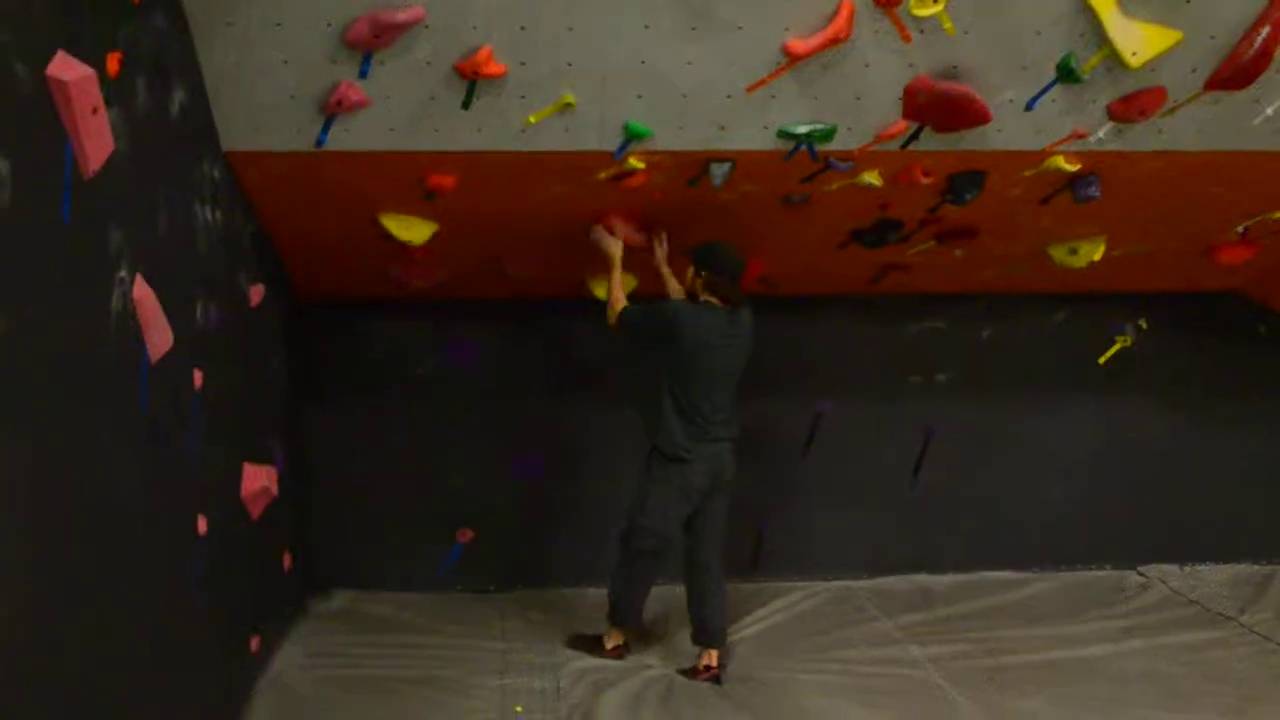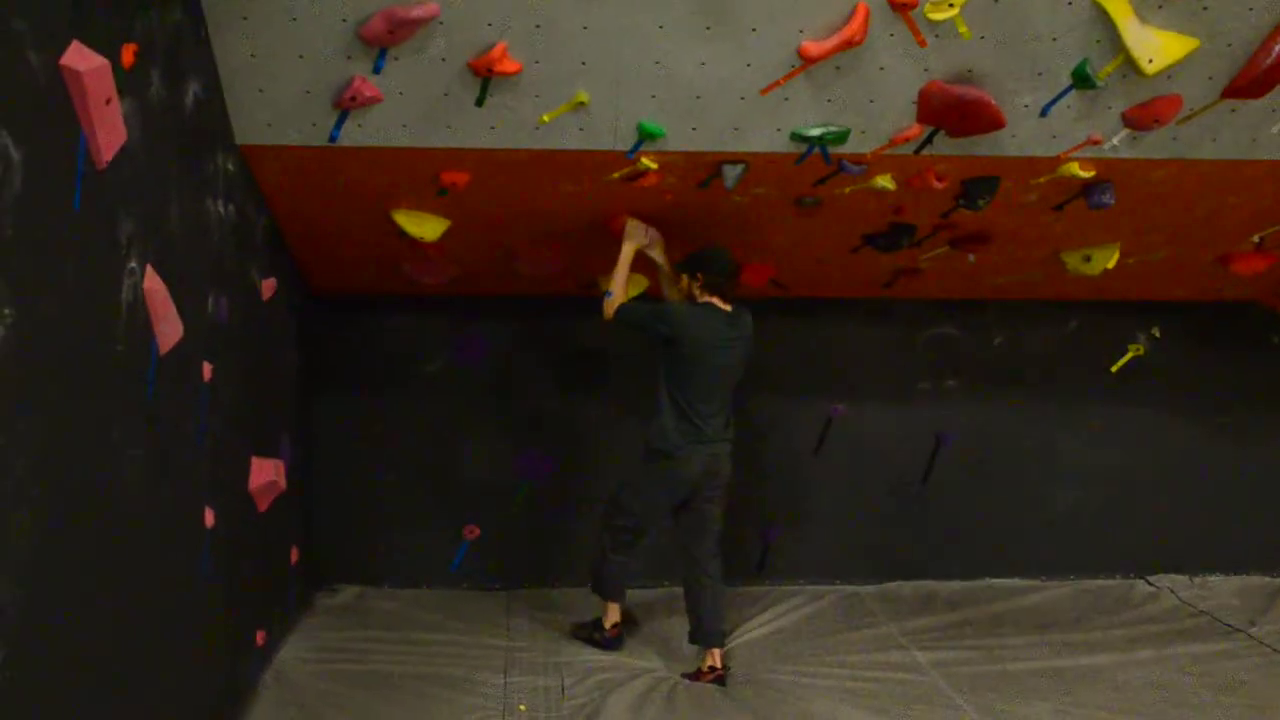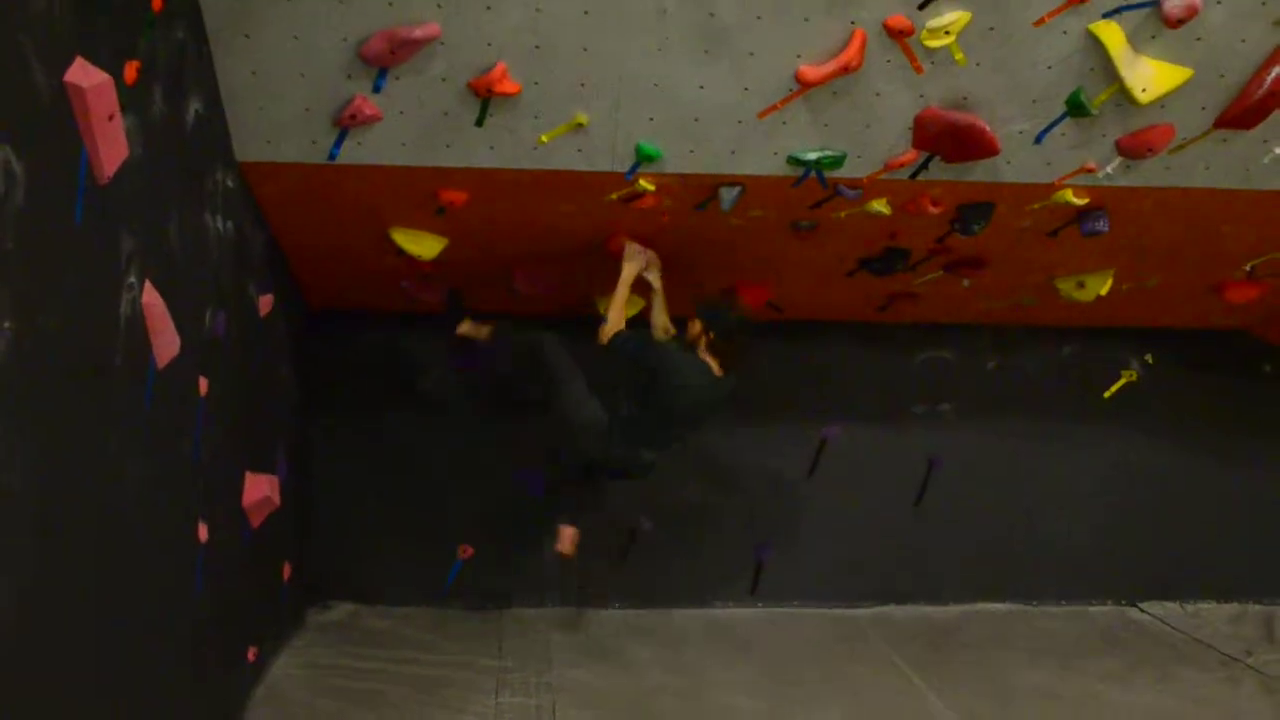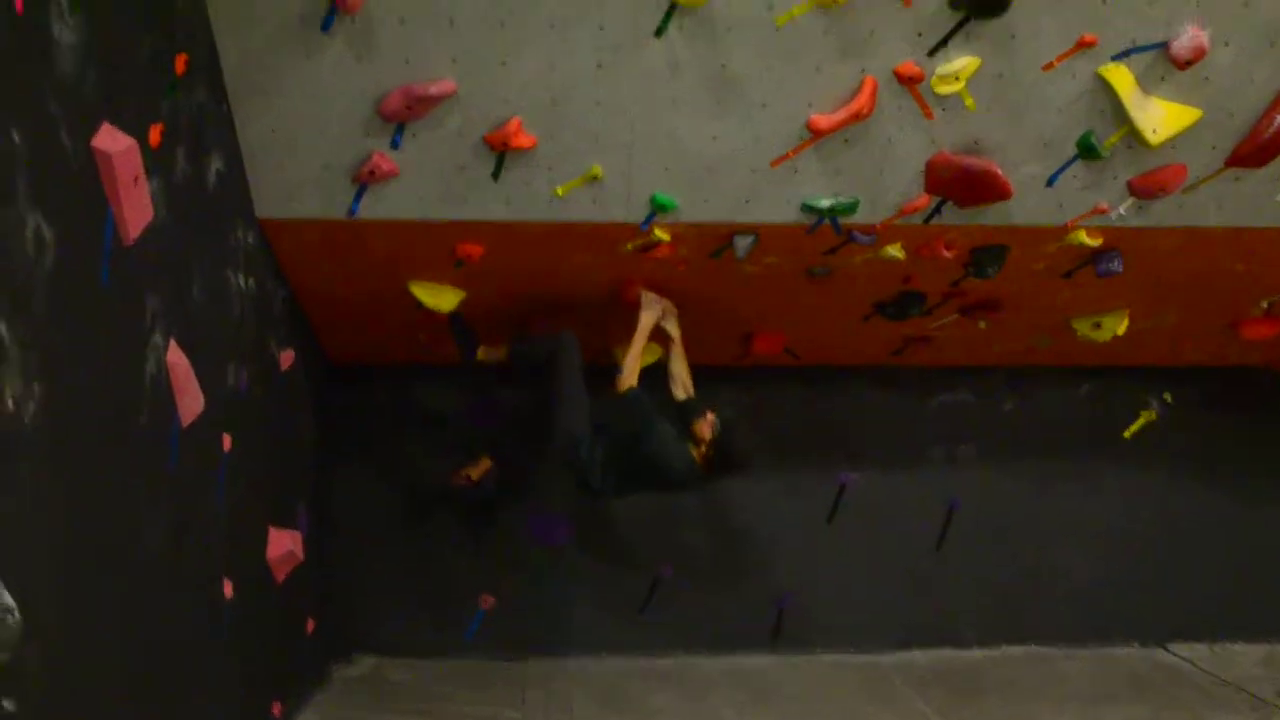
dt=0.7s
person 1, frame 1
left shoulder: (679, 318)
right shoulder: (741, 320)
left elbow: (618, 316)
left wrist: (615, 257)
right wrist: (662, 268)
left hip: (680, 462)
right hip: (720, 459)
left knee: (642, 549)
right knee: (707, 558)
left ankle: (616, 637)
right ankle: (711, 658)
person 1, frame 2
left shoulder: (682, 322)
right shoulder: (741, 323)
left elbow: (612, 308)
left wrist: (629, 248)
right wrist: (659, 259)
left hip: (674, 458)
right hip: (716, 459)
left knee: (618, 525)
right knee: (703, 557)
left ankle: (611, 622)
right ankle: (713, 660)
person 1, frame 3
left shoulder: (677, 365)
right shoulder: (719, 385)
left elbow: (608, 334)
right elbow: (664, 335)
left wrist: (629, 272)
right wrist: (655, 285)
left hip: (605, 440)
right hip: (632, 461)
left knee: (546, 346)
right knee: (578, 478)
left ankle: (469, 327)
right ankle: (565, 548)
person 1, frame 4
left shoulder: (668, 452)
right shoulder: (691, 458)
left elbow: (624, 385)
right elbow: (682, 388)
left wrist: (646, 323)
right wrist: (674, 333)
left hip: (581, 452)
left knee: (564, 346)
left ankle: (480, 353)
